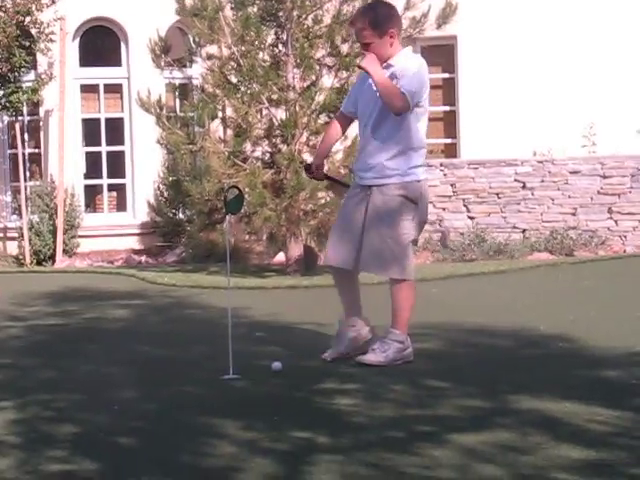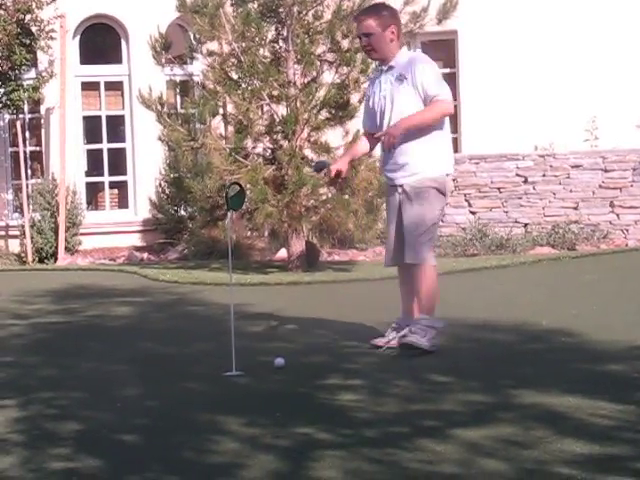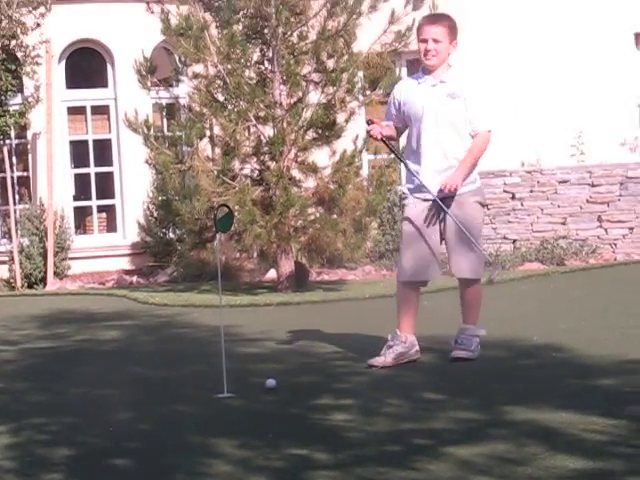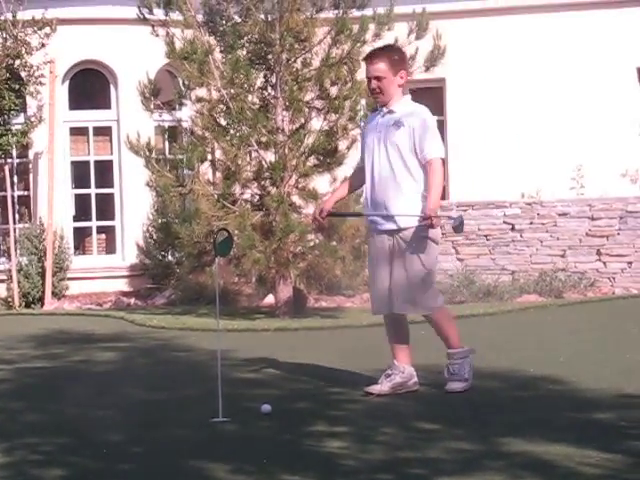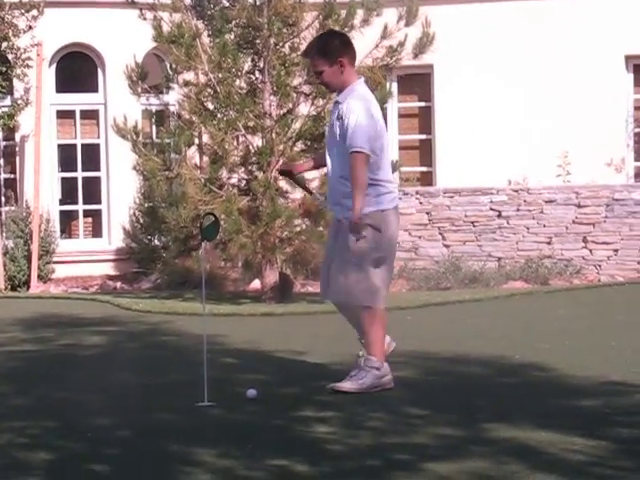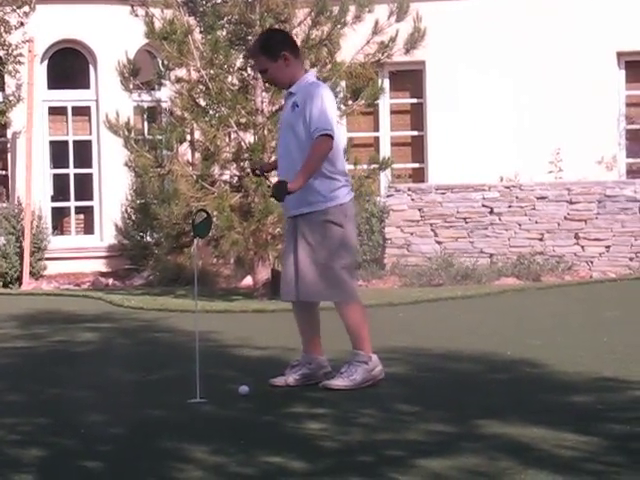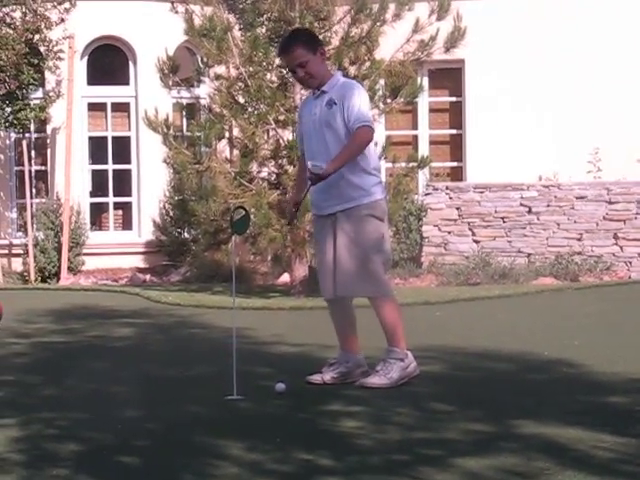
dt=0.7s
person 1, frame 1
left shoulder: (413, 66)
right shoulder: (366, 76)
left elbow: (399, 104)
right elbow: (343, 118)
left wrist: (375, 71)
right wrist: (320, 155)
left hip: (400, 182)
right hip: (363, 181)
left knee: (396, 261)
right knee: (339, 256)
left ankle: (398, 340)
right ankle: (354, 324)
person 1, frame 2
left shoulder: (418, 64)
right shoulder: (375, 83)
left elbow: (445, 106)
right elbow: (370, 135)
left wrist: (403, 125)
right wrist: (344, 159)
left hip: (426, 175)
right hip: (397, 179)
left knee: (419, 249)
right knee: (402, 254)
left ankle: (427, 324)
right ankle: (409, 322)
person 1, frame 3
left shoulder: (464, 88)
right shoulder: (404, 89)
left elbow: (482, 136)
right elbow: (397, 126)
left wrist: (459, 174)
right wrist: (381, 129)
left hip: (461, 192)
right hip: (418, 193)
left knee: (468, 266)
right knee: (409, 268)
left ankle: (469, 334)
right ankle: (404, 340)
person 1, frame 4
left shoulder: (417, 116)
right shoulder: (370, 123)
left elbow: (434, 164)
left wrist: (431, 204)
right wrist: (332, 198)
left hip: (413, 224)
right hip: (379, 226)
left knee: (422, 296)
right knee: (387, 301)
left ankle: (459, 356)
right ankle: (402, 370)
person 1, frame 5
left shoulder: (358, 104)
right shoulder: (341, 103)
left elbow: (359, 157)
left wrist: (358, 207)
right wrist: (307, 164)
left hip: (369, 211)
right hip: (344, 212)
left knee: (365, 290)
right knee: (336, 288)
left ankle: (375, 367)
right ankle: (377, 341)
person 1, frame 6
left shoulder: (315, 92)
right shoulder: (291, 99)
left elbow: (324, 141)
left wrist: (297, 181)
right wrist: (273, 165)
left hip: (327, 206)
right hip: (300, 208)
left knee: (339, 285)
right knee: (298, 289)
left ankle: (366, 361)
right ankle: (313, 361)
person 1, frame 7
left shoulder: (349, 91)
right shoulder: (305, 107)
left elbow: (364, 132)
left wrist: (331, 166)
right wrist: (297, 193)
left hip: (360, 203)
right hip: (324, 208)
left knee: (373, 280)
right knee: (333, 287)
left ankle: (400, 358)
right ankle: (351, 359)
